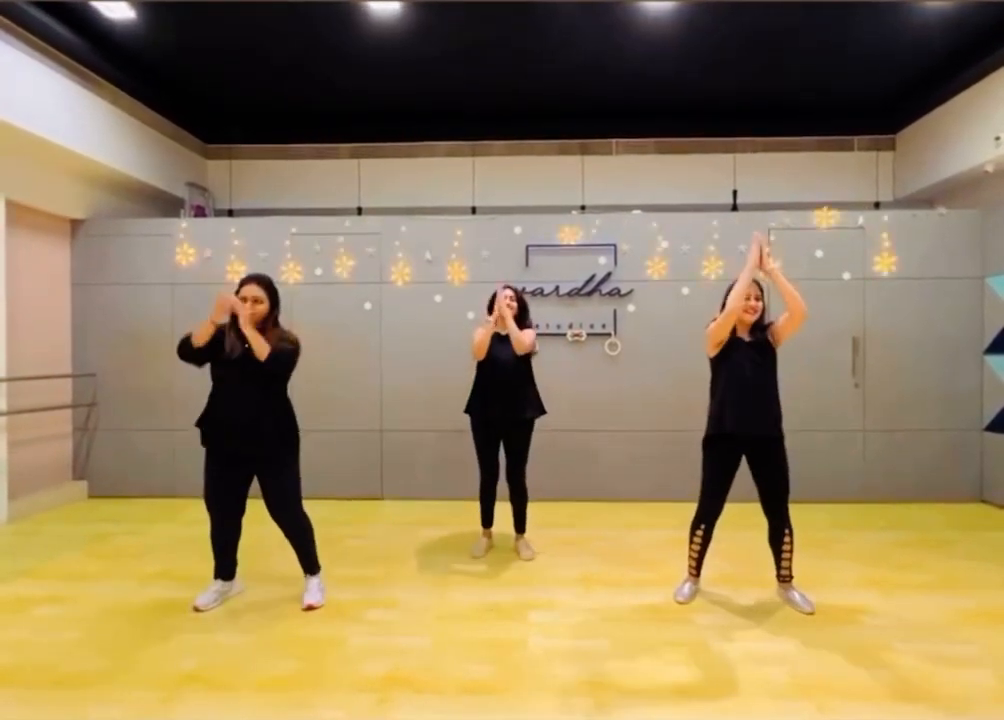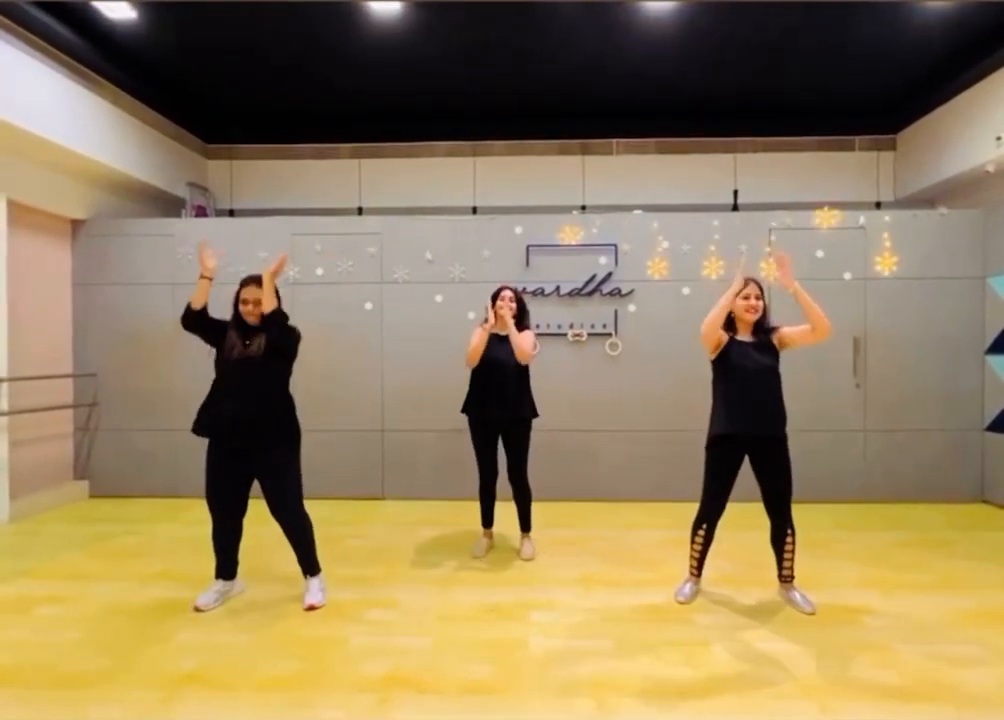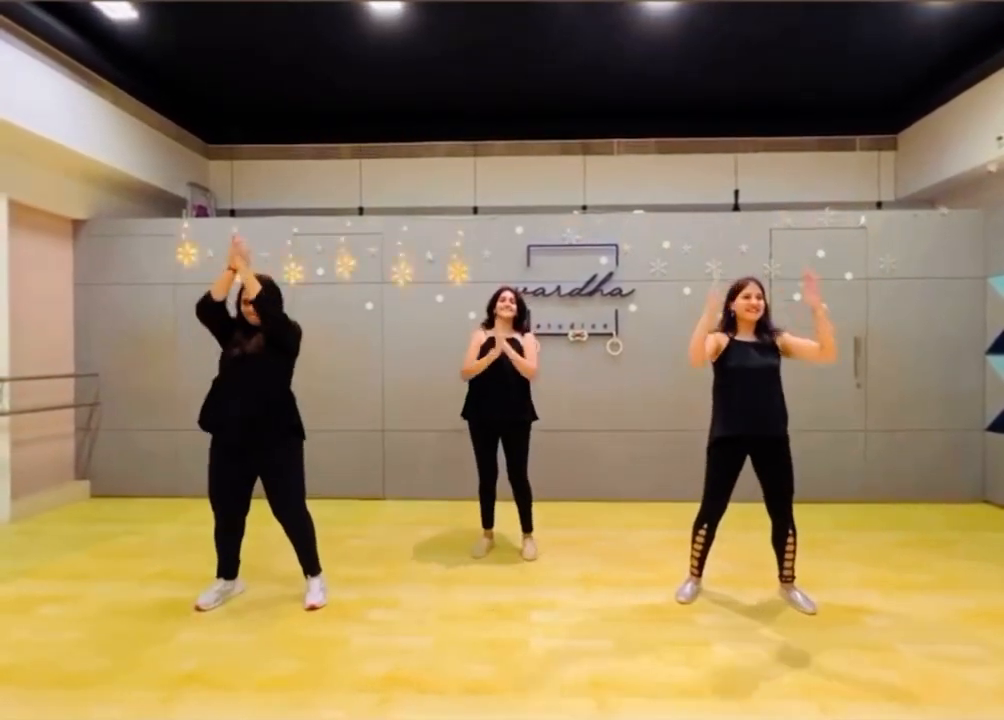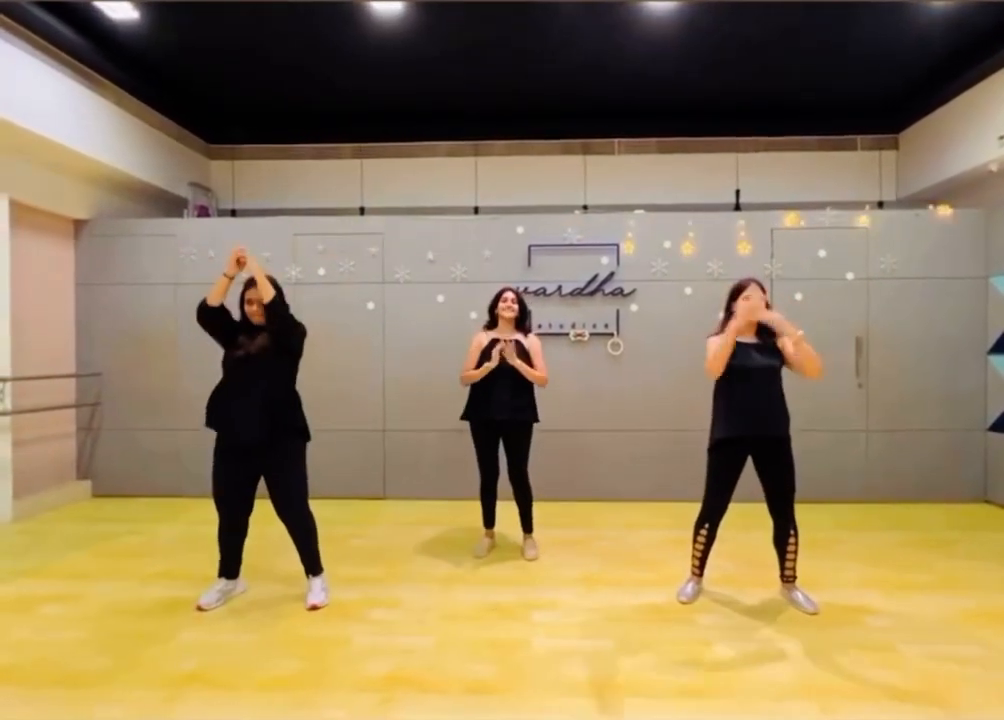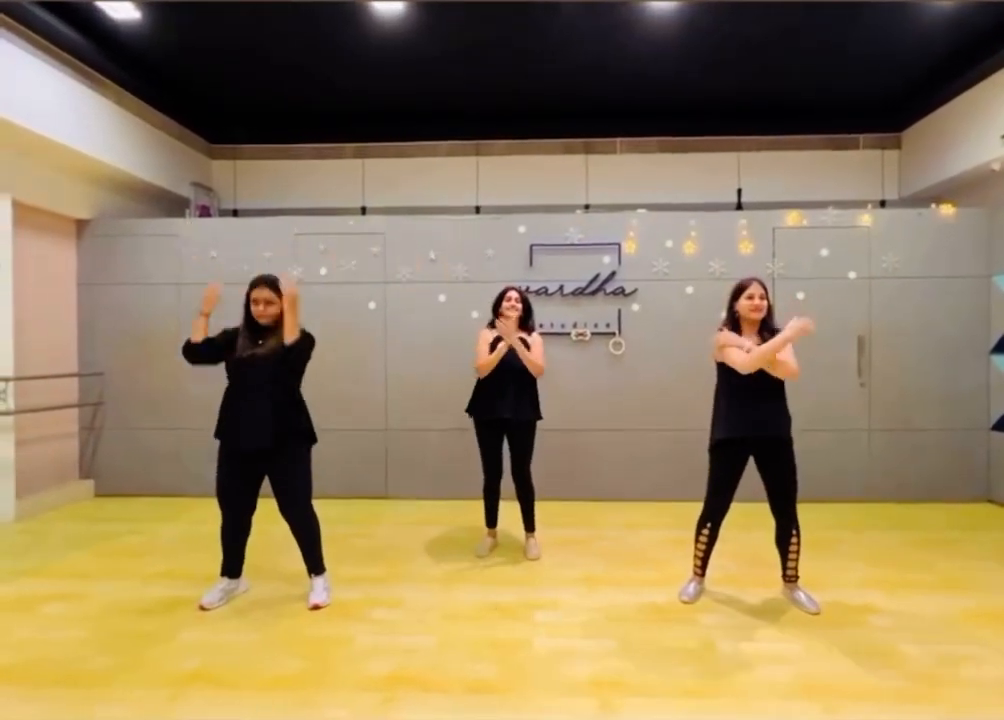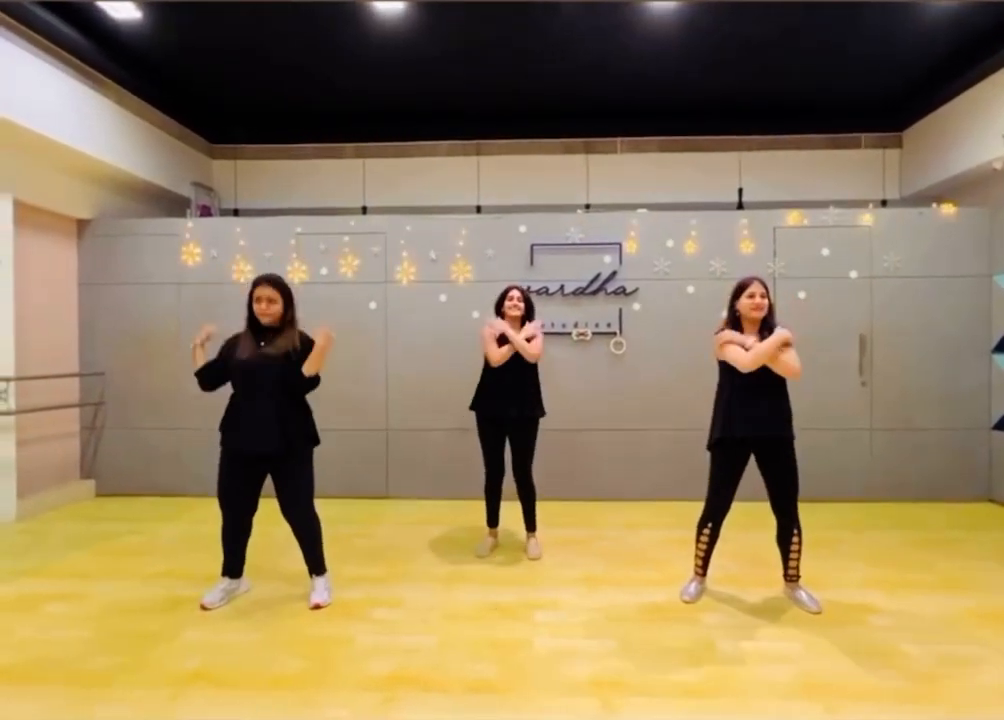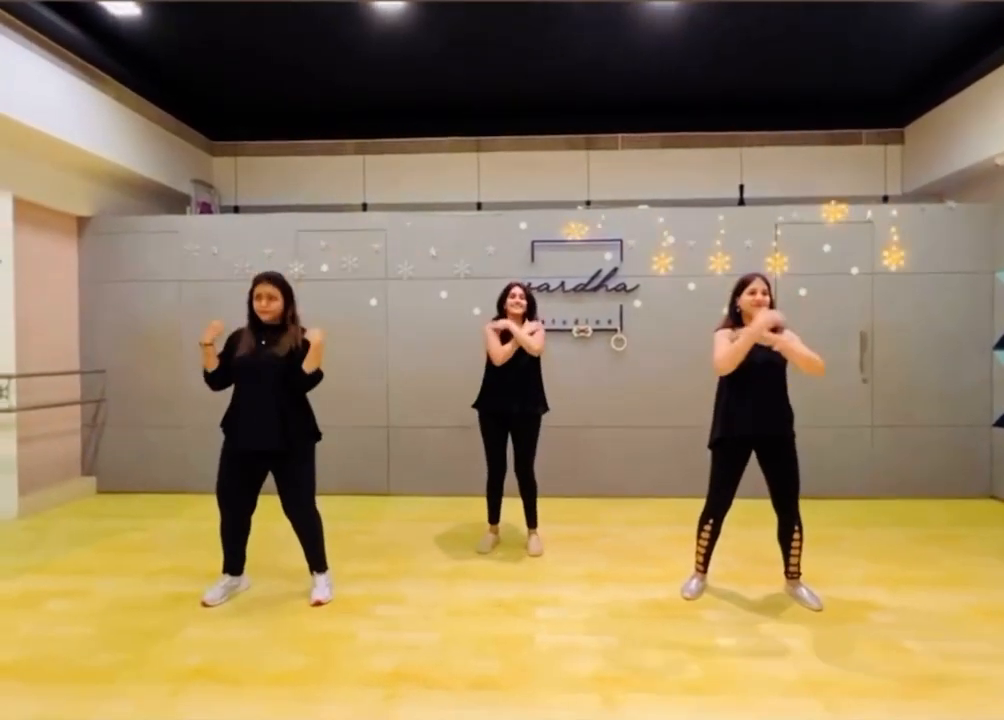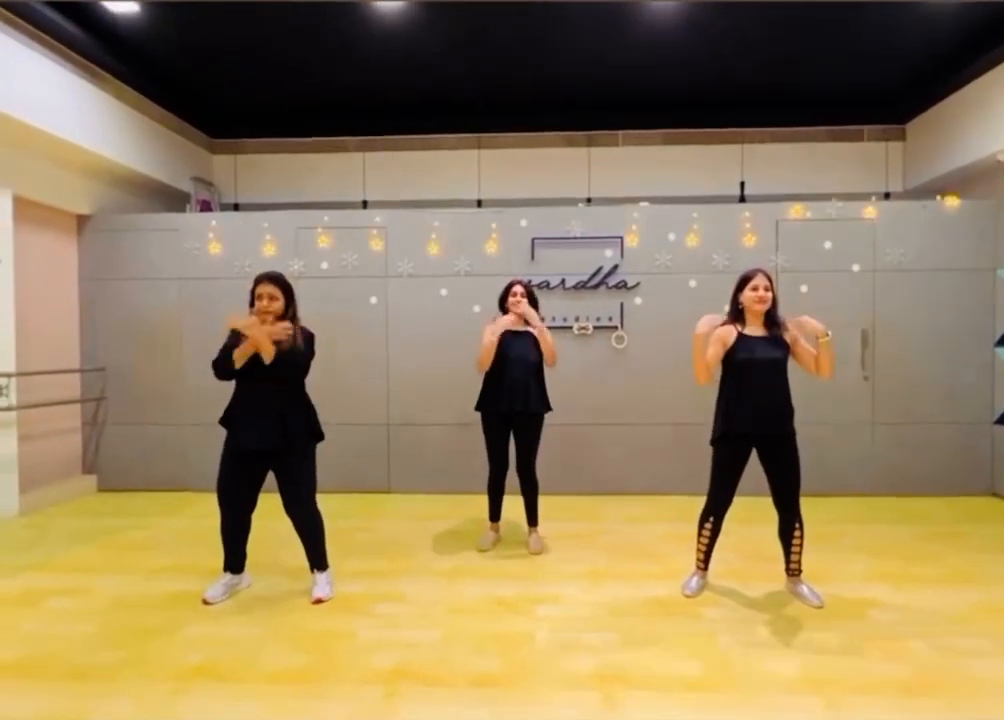
dt=0.1s
person 1, frame 1
left shoulder: (284, 343)
right shoulder: (221, 339)
left elbow: (275, 367)
right elbow: (188, 351)
left wrist: (250, 330)
right wrist: (212, 321)
left hip: (273, 443)
right hip: (224, 442)
left knee: (288, 511)
right knee: (222, 513)
left ankle: (313, 576)
right ankle: (224, 579)
person 1, frame 2
left shoulder: (283, 336)
right shoulder: (225, 335)
left elbow: (272, 326)
right elbow: (192, 319)
left wrist: (269, 281)
right wrist: (206, 275)
left hip: (275, 441)
right hip: (227, 440)
left knee: (288, 510)
right knee: (224, 512)
left ankle: (314, 578)
right ankle: (226, 580)
person 1, frame 3
left shoulder: (286, 335)
right shoulder: (231, 333)
left elbow: (270, 307)
right elbow: (207, 308)
left wrist: (246, 268)
right wrist: (231, 267)
left hip: (276, 438)
right hip: (229, 438)
left knee: (290, 509)
right knee: (227, 511)
left ankle: (314, 578)
right ankle: (227, 580)
person 1, frame 4
left shoulder: (290, 334)
right shoulder: (234, 335)
left elbow: (276, 310)
right elbow: (207, 313)
left wrist: (256, 269)
right wrist: (230, 272)
left hip: (281, 438)
right hip: (234, 438)
left knee: (294, 509)
right knee: (231, 511)
left ankle: (316, 577)
right ankle: (229, 579)
person 1, frame 5
left shoulder: (296, 339)
right shoulder: (235, 339)
left elbow: (295, 364)
right elbow: (195, 353)
left wrist: (291, 312)
right wrist: (205, 312)
left hip: (286, 440)
right hip: (238, 439)
left knee: (297, 510)
right knee: (234, 511)
left ankle: (318, 578)
right ankle: (231, 579)
person 1, frame 6
left shoulder: (299, 343)
right shoulder: (237, 344)
left elbow: (303, 384)
right elbow: (209, 381)
left wrist: (320, 353)
right wrist: (198, 348)
left hip: (289, 442)
right hip: (241, 441)
left knee: (299, 511)
right knee: (234, 511)
left ankle: (319, 578)
right ankle: (232, 579)
person 1, frame 7
left shoulder: (299, 340)
right shoulder: (241, 338)
left elbow: (305, 383)
right elbow: (217, 380)
left wrist: (317, 351)
right wrist: (207, 346)
left hip: (291, 438)
right hip: (243, 437)
left knee: (300, 507)
right knee: (232, 507)
left ankle: (320, 575)
right ankle: (233, 575)
person 1, frame 8
left shoulder: (300, 339)
right shoulder: (240, 336)
left elbow: (287, 372)
right elbow: (224, 370)
left wrist: (263, 340)
right wrist: (252, 341)
left hip: (291, 437)
right hip: (244, 436)
left knee: (301, 506)
right knee: (232, 505)
left ankle: (321, 573)
right ankle: (234, 574)
person 2, frame 1
left shoulder: (769, 335)
right shoulder: (719, 337)
left elbow: (799, 314)
right elbow: (725, 321)
left wrist: (771, 269)
right wrist: (749, 265)
left hip: (767, 435)
right hip: (724, 435)
left knee: (778, 512)
right knee: (709, 510)
left ankle: (786, 585)
right ankle: (692, 577)
person 2, frame 2
left shoulder: (774, 338)
right shoulder: (720, 340)
left elbow: (822, 330)
right elbow: (706, 331)
left wrist: (791, 285)
right wrist: (732, 287)
left hip: (770, 436)
right hip: (727, 435)
left knee: (781, 513)
right knee: (711, 509)
left ankle: (787, 584)
right ankle: (693, 577)
person 2, frame 3
left shoulder: (777, 340)
right shoulder: (720, 339)
left elbow: (828, 354)
right elbow: (695, 358)
left wrist: (817, 308)
right wrist: (710, 312)
left hip: (772, 436)
right hip: (728, 435)
left knee: (782, 513)
right knee: (712, 509)
left ankle: (787, 584)
right ankle: (694, 578)
person 2, frame 4
left shoulder: (777, 341)
right shoulder: (721, 340)
left elbow: (814, 371)
right elbow: (713, 369)
left wrist: (790, 330)
right wrist: (738, 321)
left hip: (773, 436)
right hip: (730, 435)
left knee: (784, 513)
right knee: (712, 510)
left ankle: (789, 584)
right ankle: (695, 578)
person 2, frame 5
left shoulder: (776, 340)
right shoulder: (724, 339)
left elbow: (790, 371)
right elbow: (745, 364)
left wrist: (749, 344)
right wrist: (790, 333)
left hip: (774, 435)
right hip: (731, 435)
left knee: (786, 512)
right knee: (715, 509)
left ankle: (791, 584)
right ankle: (697, 578)
person 2, frame 6
left shoulder: (779, 339)
right shoulder: (725, 338)
left elbow: (793, 370)
right elbow: (746, 363)
left wrist: (752, 343)
right wrist: (777, 338)
left hip: (775, 434)
right hip: (732, 434)
left knee: (788, 511)
right knee: (716, 508)
left ankle: (792, 583)
right ankle: (698, 577)
person 2, frame 7
left shoulder: (783, 335)
right shoulder: (726, 335)
left elbow: (817, 369)
right elbow: (723, 366)
left wrist: (778, 340)
right wrist: (754, 331)
left hip: (777, 432)
right hip: (733, 432)
left knee: (789, 509)
right knee: (717, 505)
left ankle: (794, 580)
right ankle: (699, 574)
person 2, frame 8
left shoulder: (785, 333)
right shoulder: (726, 332)
left elbow: (823, 371)
right elbow: (703, 378)
left wrist: (822, 336)
right wrist: (699, 338)
left hip: (777, 430)
right hip: (734, 429)
left knee: (789, 506)
right knee: (717, 502)
left ankle: (794, 578)
right ankle: (700, 571)
person 3, frame 1
left shoulder: (526, 332)
right shoulder: (483, 331)
left elbow: (522, 348)
right elbow: (478, 354)
left wrist: (507, 318)
right wrist: (492, 320)
left hip: (519, 413)
right hip: (484, 412)
left knee: (516, 475)
right knee: (488, 474)
left ankle: (521, 536)
right ankle: (486, 533)
person 3, frame 2
left shoulder: (525, 334)
right shoulder: (480, 333)
left elbow: (524, 358)
right elbow: (471, 361)
left wrist: (508, 322)
right wrist: (489, 326)
left hip: (516, 413)
right hip: (482, 412)
left knee: (518, 474)
right knee: (487, 474)
left ankle: (526, 535)
right ankle: (487, 534)
person 3, frame 3
left shoulder: (526, 339)
right shoulder: (480, 336)
left elbow: (532, 372)
right elbow: (465, 373)
left wrist: (507, 348)
right wrist: (491, 355)
left hip: (516, 416)
right hip: (481, 415)
left knee: (518, 475)
right knee: (487, 475)
left ankle: (528, 536)
right ankle: (487, 534)
person 3, frame 4
left shoulder: (530, 340)
right shoulder: (482, 337)
left elbow: (542, 379)
right elbow: (465, 378)
left wrist: (514, 361)
right wrist: (491, 363)
left hip: (518, 416)
right hip: (484, 416)
left knee: (519, 475)
right knee: (488, 475)
left ankle: (528, 536)
right ankle: (489, 534)
person 3, frame 5
left shoulder: (533, 336)
right shoulder: (487, 334)
left elbow: (538, 370)
right elbow: (481, 369)
left wrist: (513, 339)
right wrist: (507, 341)
left hip: (522, 415)
right hip: (488, 414)
left knee: (521, 474)
right knee: (492, 474)
left ankle: (530, 535)
right ankle: (491, 533)
person 3, frame 6
left shoulder: (534, 333)
right shoulder: (490, 330)
left elbow: (532, 355)
right elbow: (495, 358)
left wrist: (508, 330)
right wrist: (520, 334)
left hip: (525, 413)
right hip: (491, 412)
left knee: (523, 473)
right knee: (494, 473)
left ankle: (531, 535)
right ankle: (492, 533)
person 3, frame 7
left shoulder: (536, 329)
right shoulder: (493, 328)
left elbow: (535, 348)
right elbow: (497, 358)
left wrist: (515, 328)
right wrist: (516, 333)
left hip: (527, 410)
right hip: (493, 409)
left knee: (524, 470)
right knee: (496, 470)
left ankle: (532, 532)
right ankle: (493, 530)
person 3, frame 8
left shoulder: (538, 330)
right shoulder: (494, 328)
left elbow: (551, 361)
right elbow: (482, 367)
left wrist: (537, 325)
right wrist: (495, 334)
left hip: (529, 408)
right hip: (495, 408)
left knee: (526, 468)
right knee: (497, 468)
left ankle: (533, 530)
right ankle: (494, 528)
